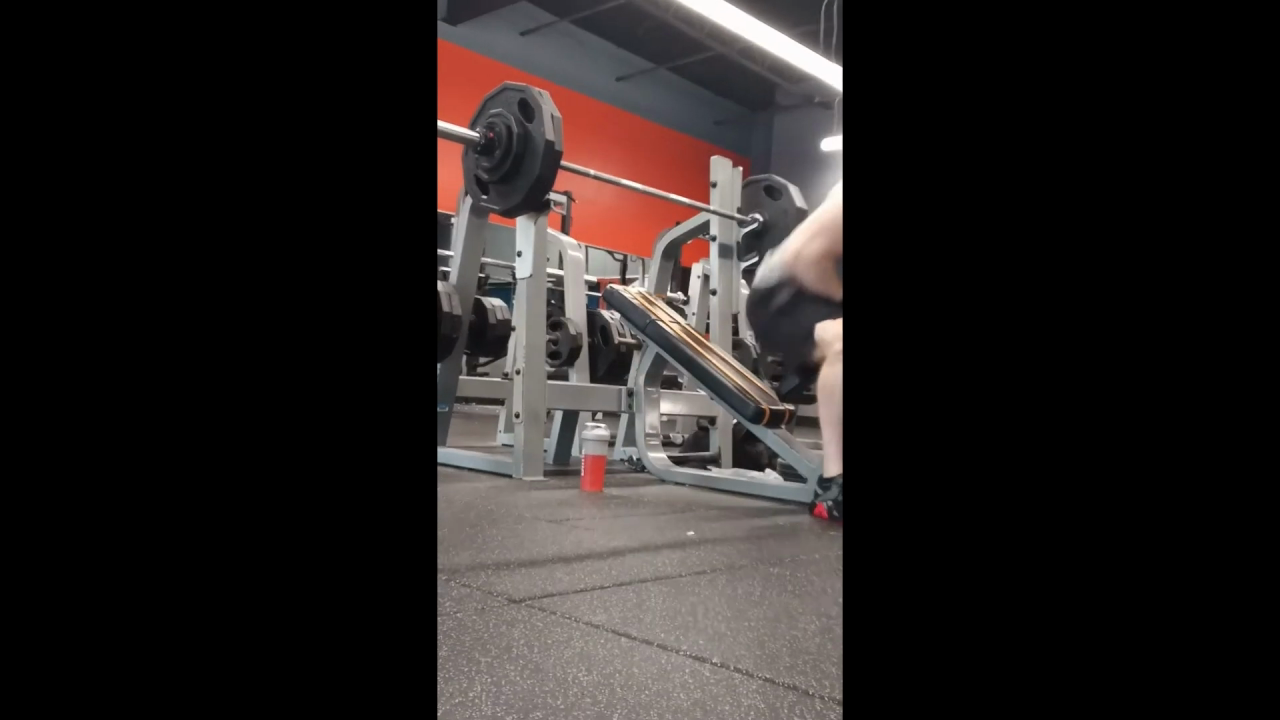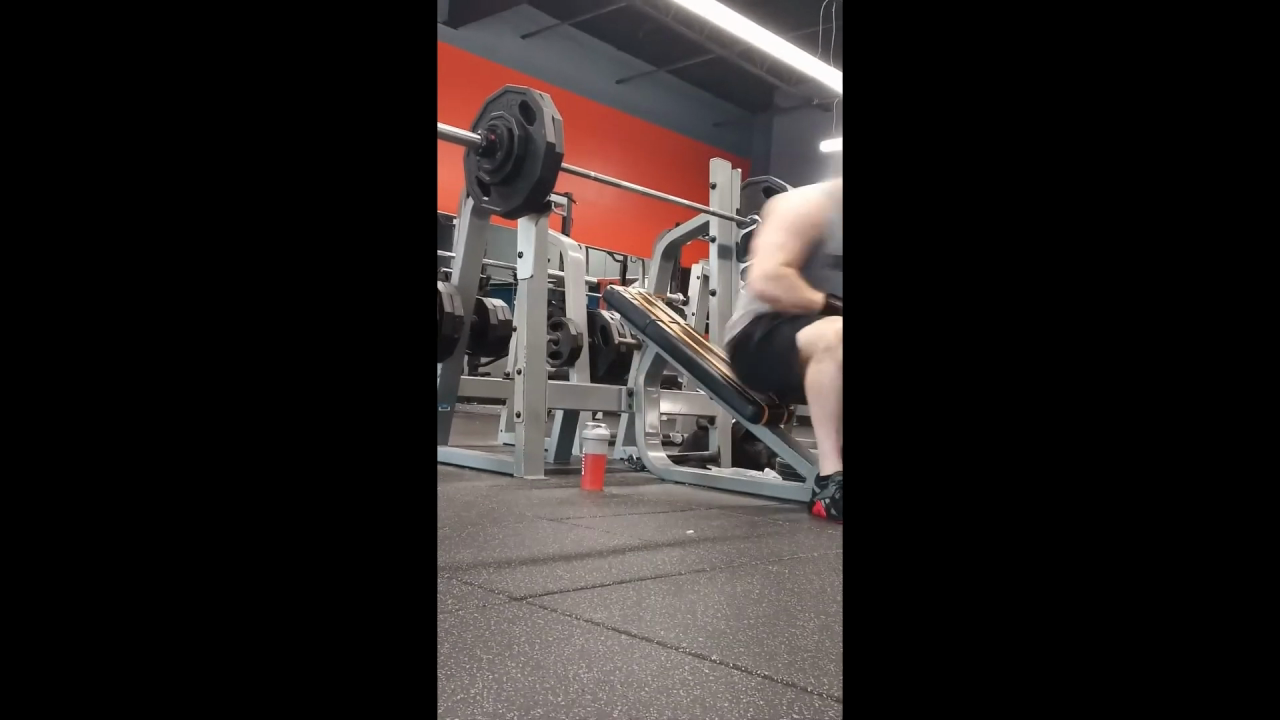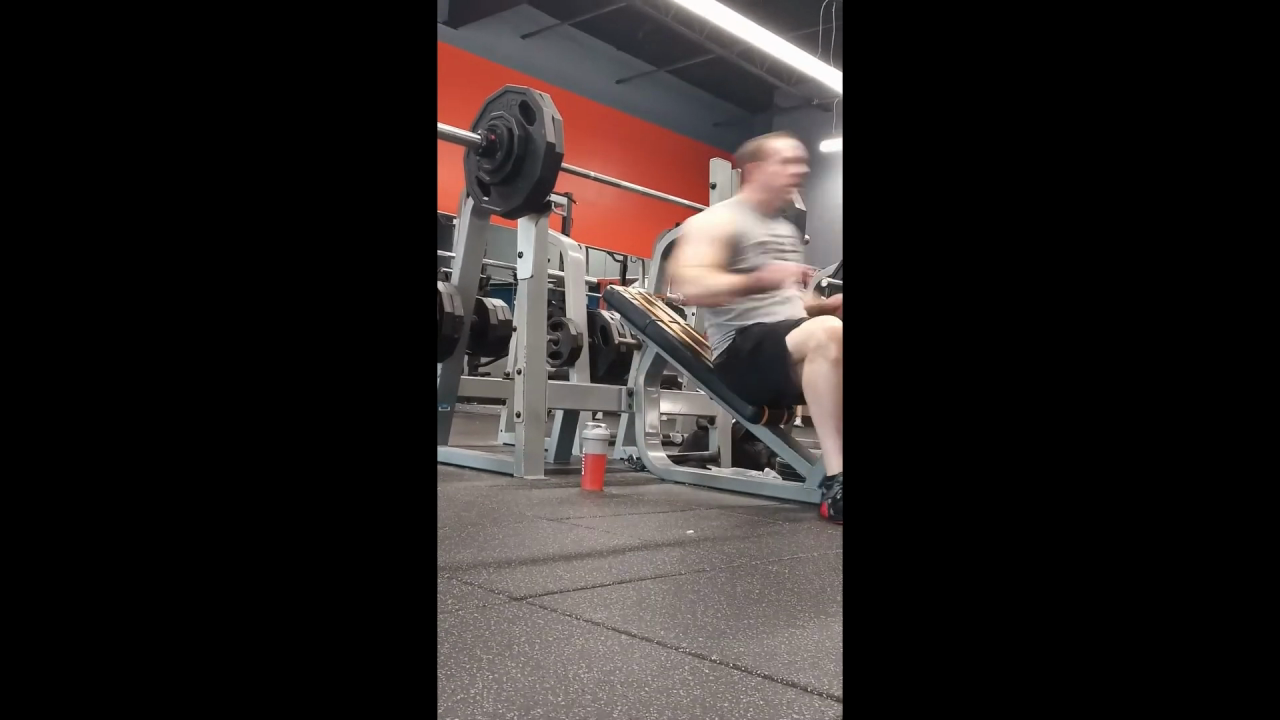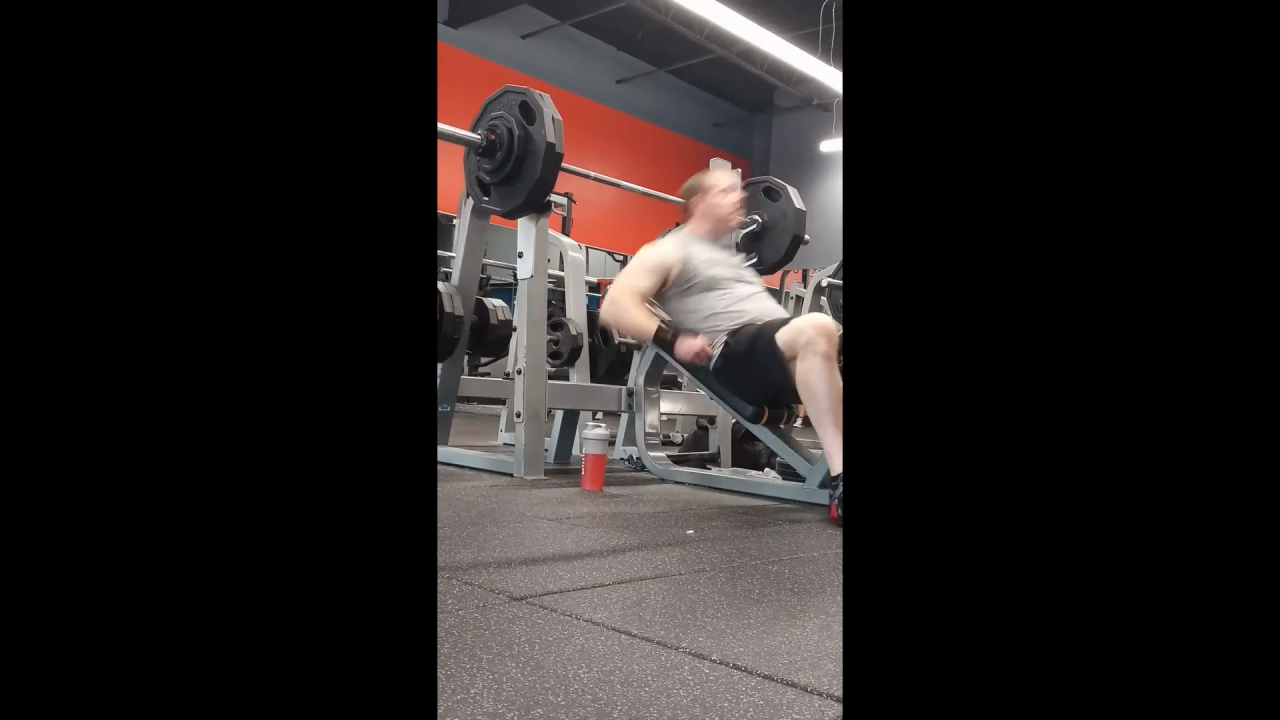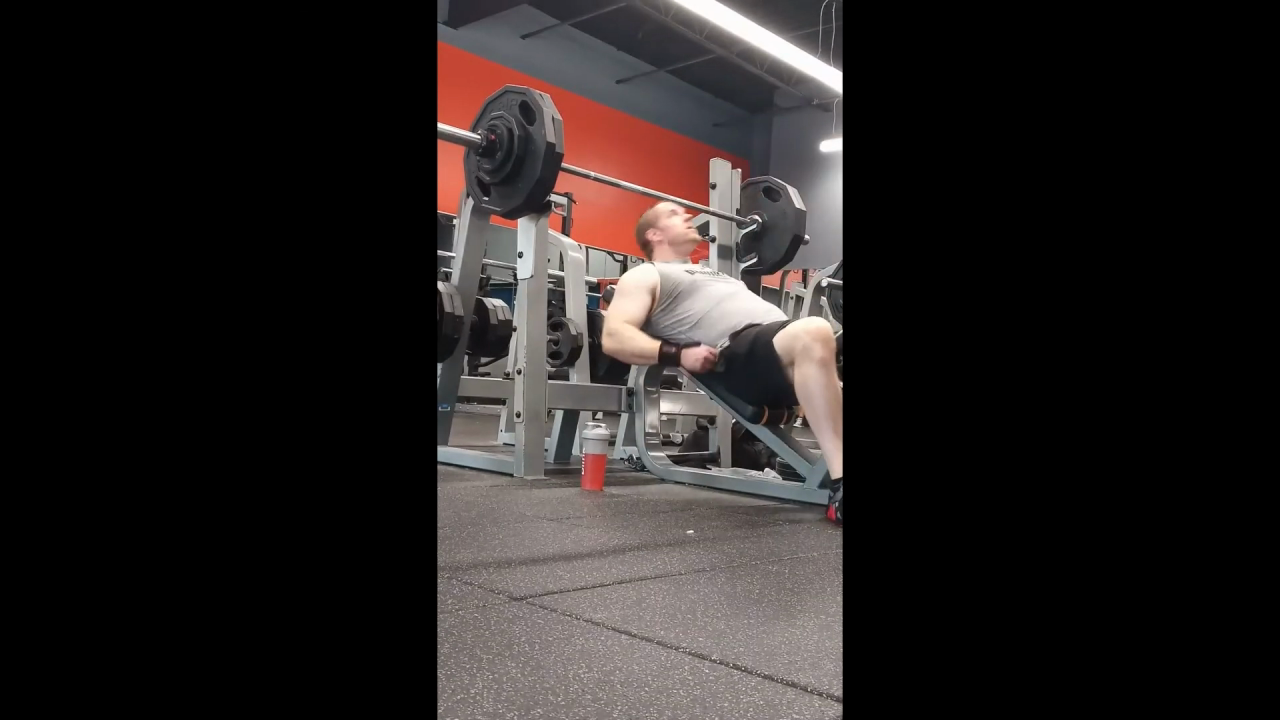
dt=0.3s
person 1, frame 1
right shoulder: (846, 197)
right elbow: (803, 255)
right wrist: (844, 299)
right hip: (787, 289)
right knee: (841, 339)
right ankle: (831, 485)
person 1, frame 2
right shoulder: (809, 205)
right elbow: (767, 279)
right wrist: (831, 308)
left hip: (813, 340)
right hip: (761, 340)
right knee: (834, 340)
right ankle: (831, 485)
person 1, frame 3
left shoulder: (786, 230)
right shoulder: (718, 221)
right elbow: (689, 284)
left wrist: (832, 304)
right wrist: (759, 280)
left hip: (797, 342)
right hip: (744, 347)
right knee: (827, 333)
right ankle: (835, 484)
person 1, frame 4
left shoulder: (731, 257)
right shoulder: (668, 253)
right elbow: (615, 306)
right wrist: (675, 339)
left hip: (782, 346)
right hip: (739, 351)
right knee: (816, 330)
right ankle: (839, 484)
person 1, frame 5
left shoulder: (709, 273)
right shoulder: (647, 277)
right elbow: (614, 337)
right wrist: (679, 353)
left hip: (785, 345)
right hip: (742, 351)
right knee: (813, 334)
right ankle: (841, 487)
